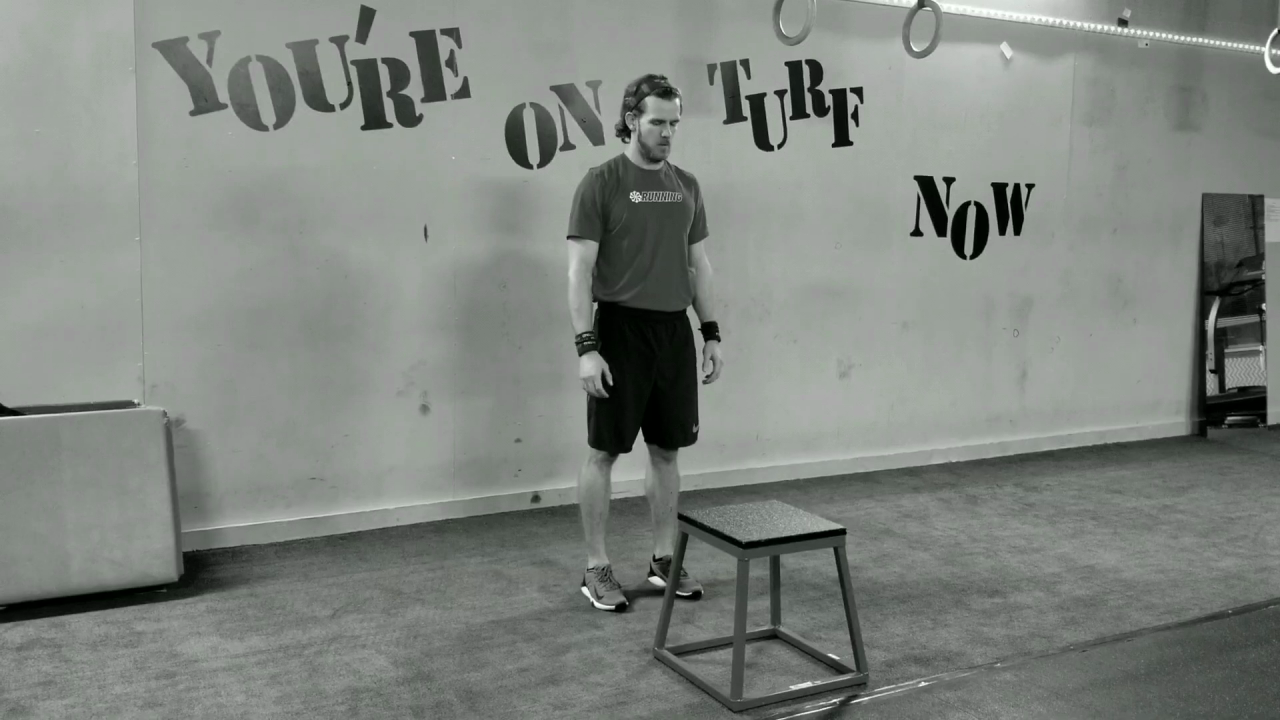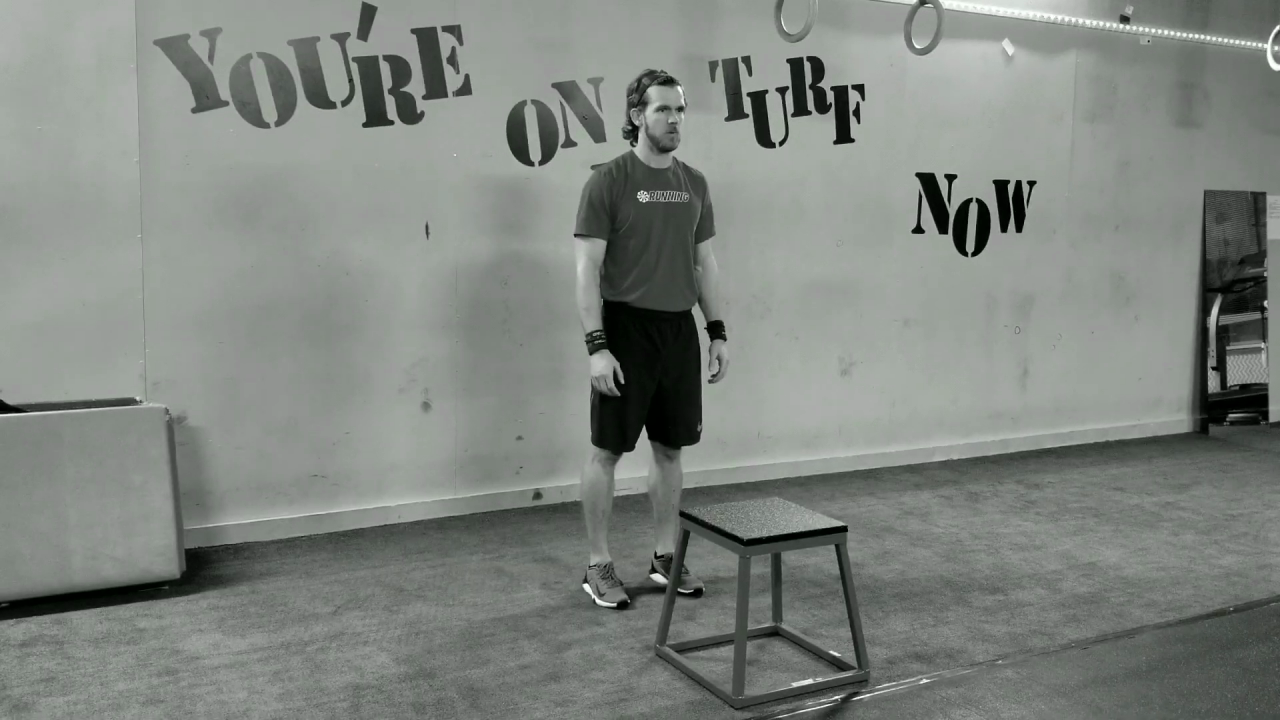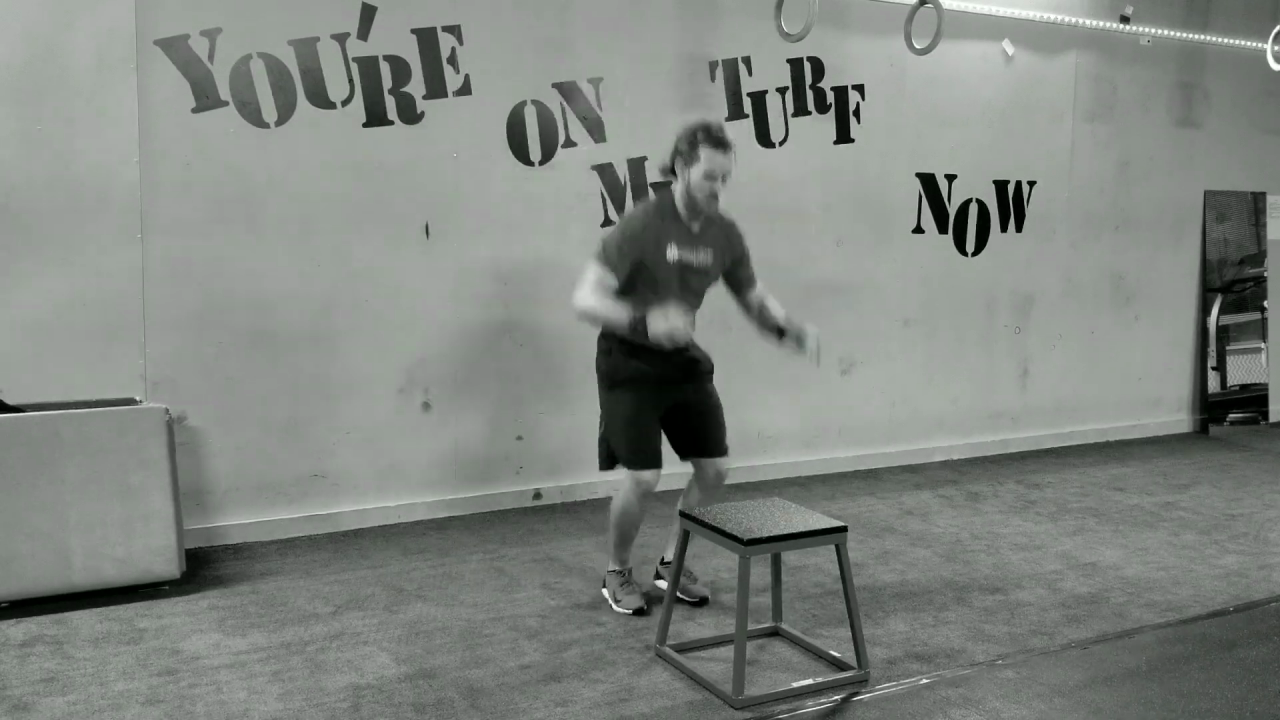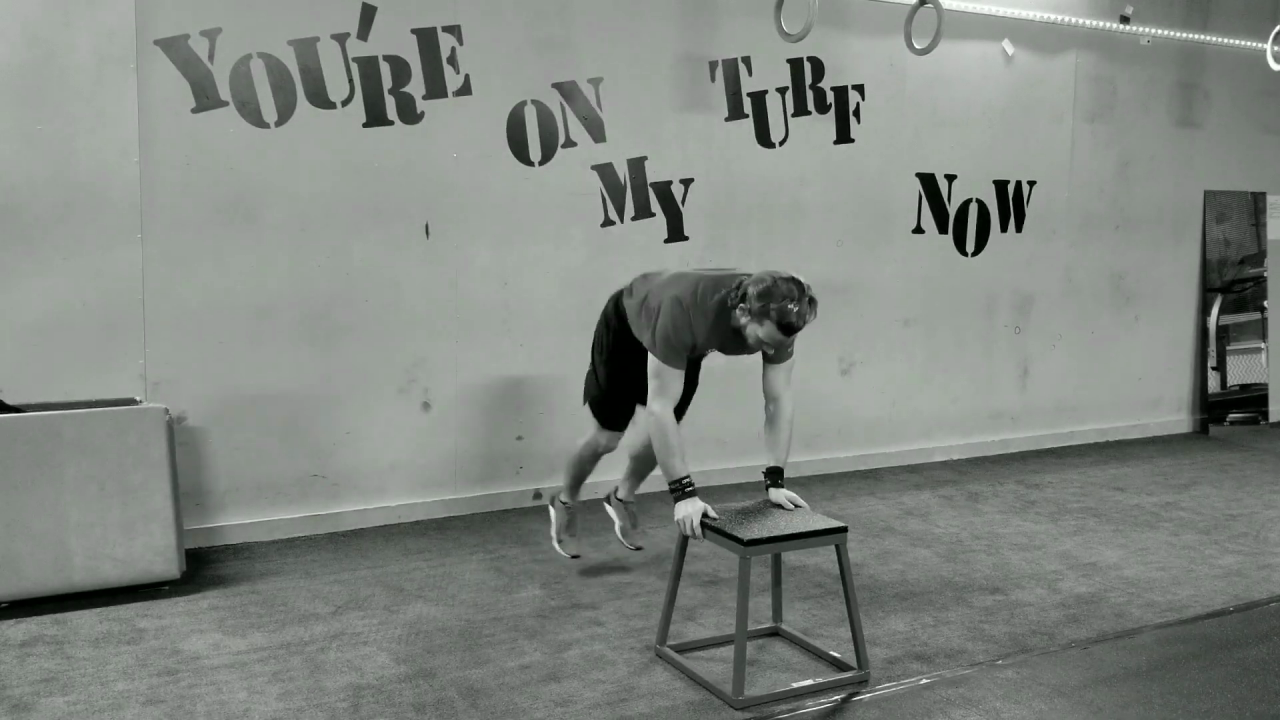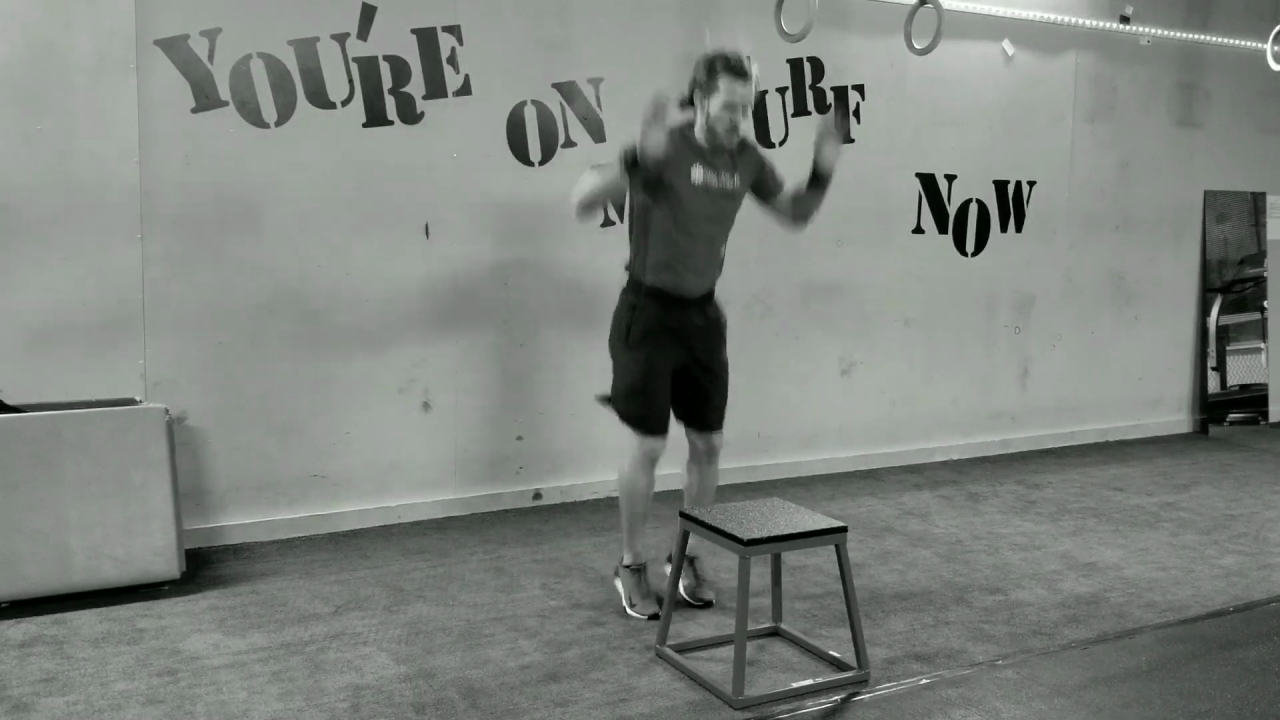
dt=1s
person 1, frame 1
left shoulder: (685, 184)
right shoulder: (600, 183)
left elbow: (698, 263)
right elbow: (580, 270)
left wrist: (711, 332)
right wrist: (586, 346)
left hip: (674, 331)
right hip: (621, 330)
left knee: (666, 450)
right knee: (604, 451)
left ankle: (664, 558)
right ankle: (596, 567)
person 1, frame 2
left shoulder: (694, 183)
right shoulder: (608, 181)
left elbow: (704, 262)
right elbow: (587, 269)
left wrist: (718, 331)
right wrist: (597, 346)
left hip: (679, 332)
right hip: (627, 330)
left knee: (670, 449)
right knee: (607, 451)
left ankle: (665, 556)
right ankle: (598, 565)
person 1, frame 3
left shoulder: (725, 233)
right shoulder: (639, 227)
left elbow: (754, 301)
right elbow: (585, 300)
left wrist: (786, 329)
right wrist: (643, 320)
left hip: (683, 359)
right hip: (629, 360)
left knee: (714, 468)
right knee: (643, 479)
left ankle: (672, 563)
right ankle: (617, 572)
person 1, frame 4
left shoulder: (779, 320)
right shoulder: (685, 308)
left elbow: (779, 401)
right elbow: (659, 407)
left wrist: (775, 480)
right wrist: (684, 493)
right hip: (627, 327)
left knee: (663, 438)
right knee: (606, 438)
left ankle: (622, 498)
right ankle: (565, 503)
person 1, frame 5
left shoulder: (746, 157)
right shoulder: (661, 149)
left elbow: (796, 215)
right elbow: (583, 201)
left wrist: (821, 173)
right wrist: (638, 157)
left hip: (702, 315)
right hip: (648, 313)
left knee: (708, 447)
right knee: (649, 447)
left ankle: (687, 557)
right ankle: (631, 565)
